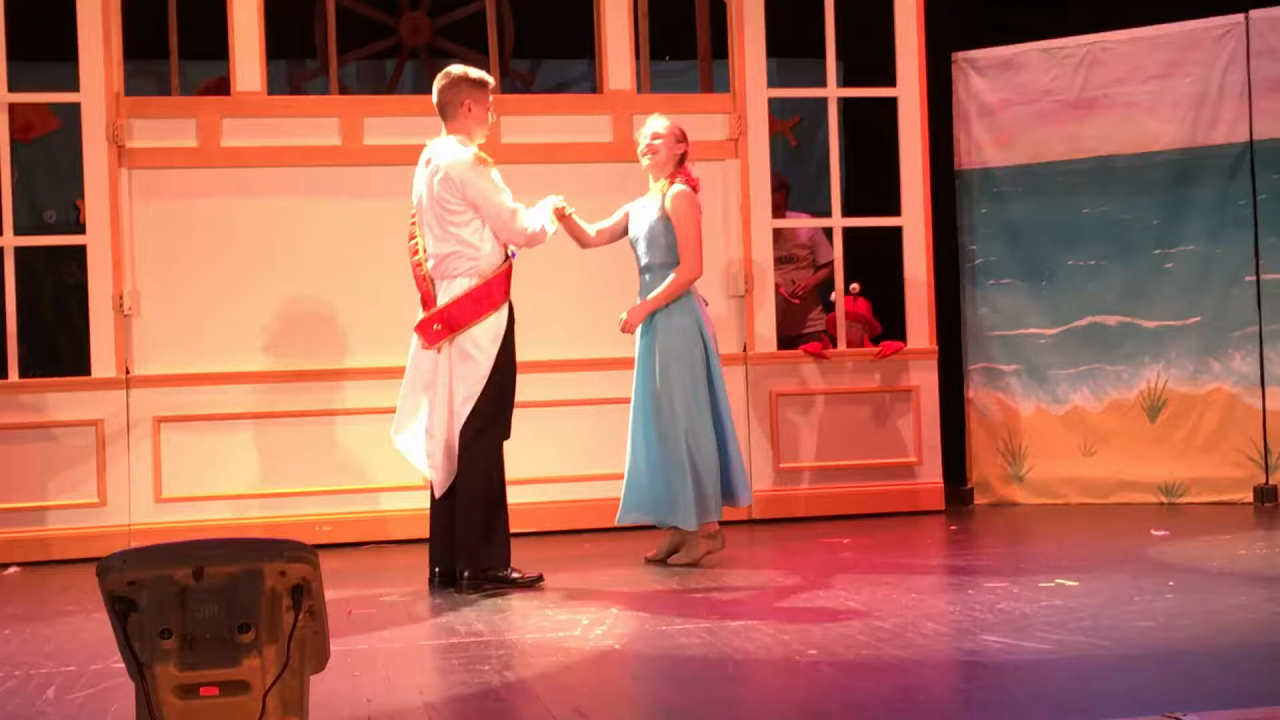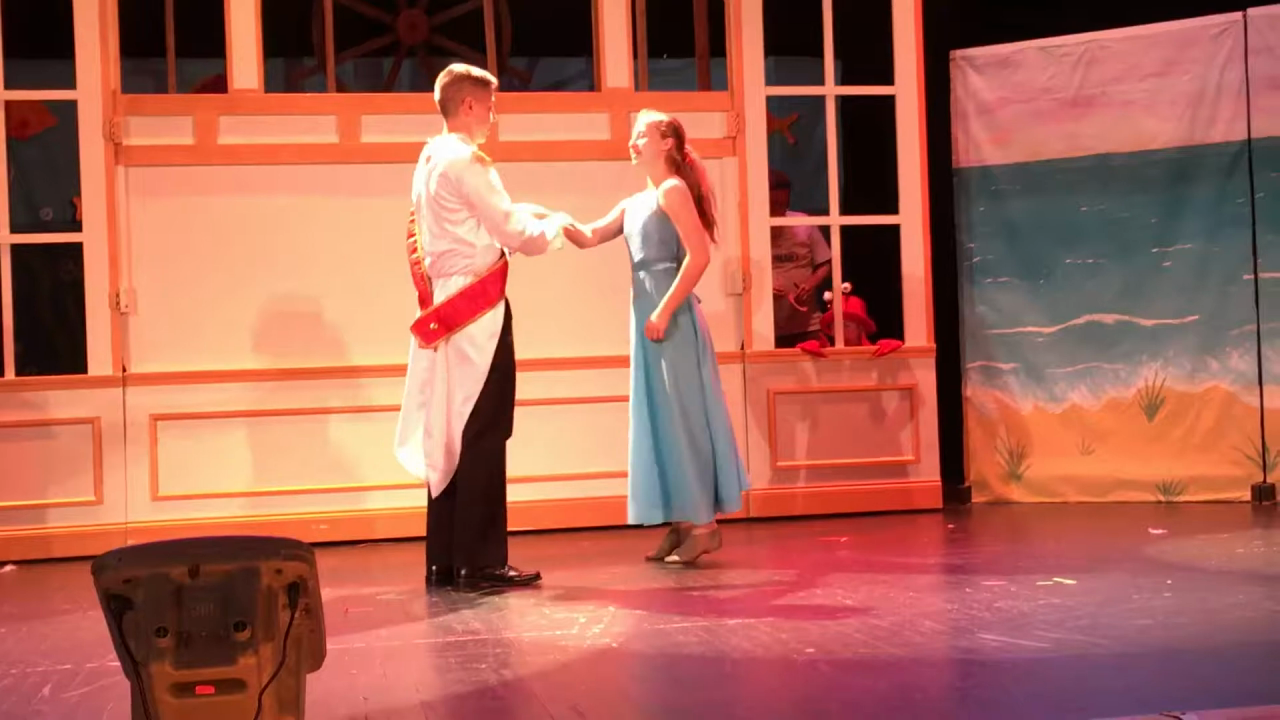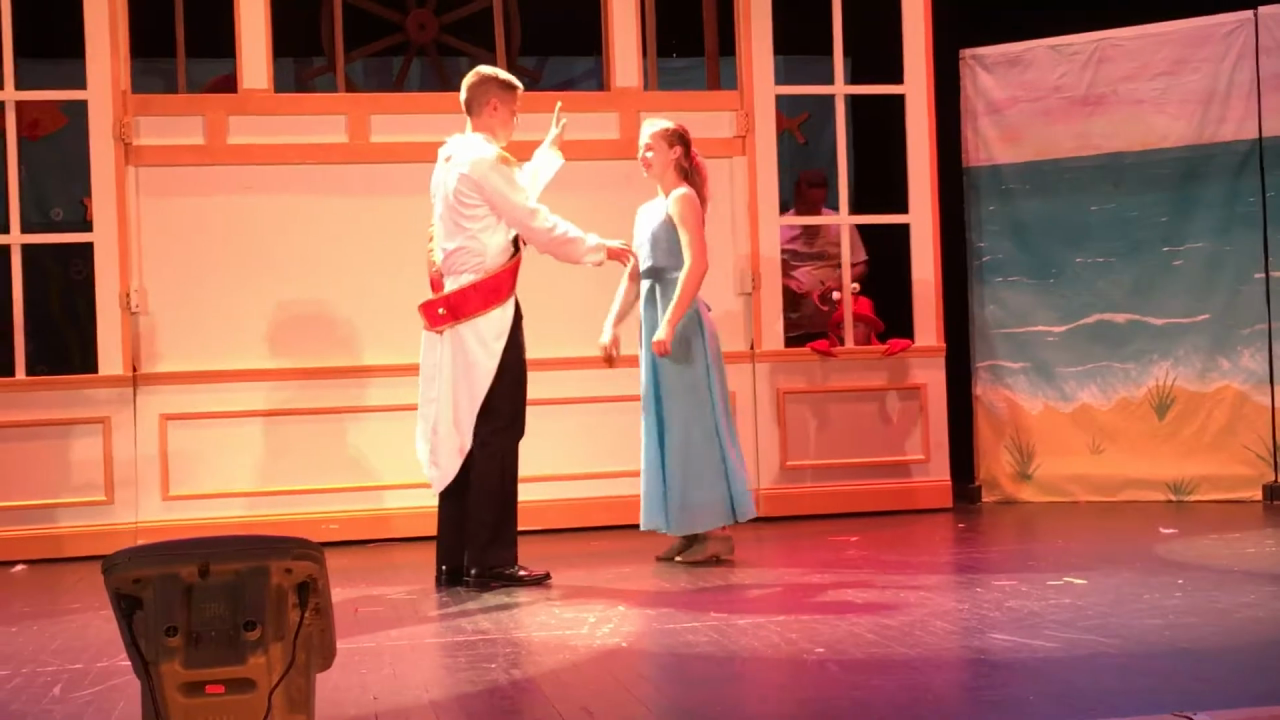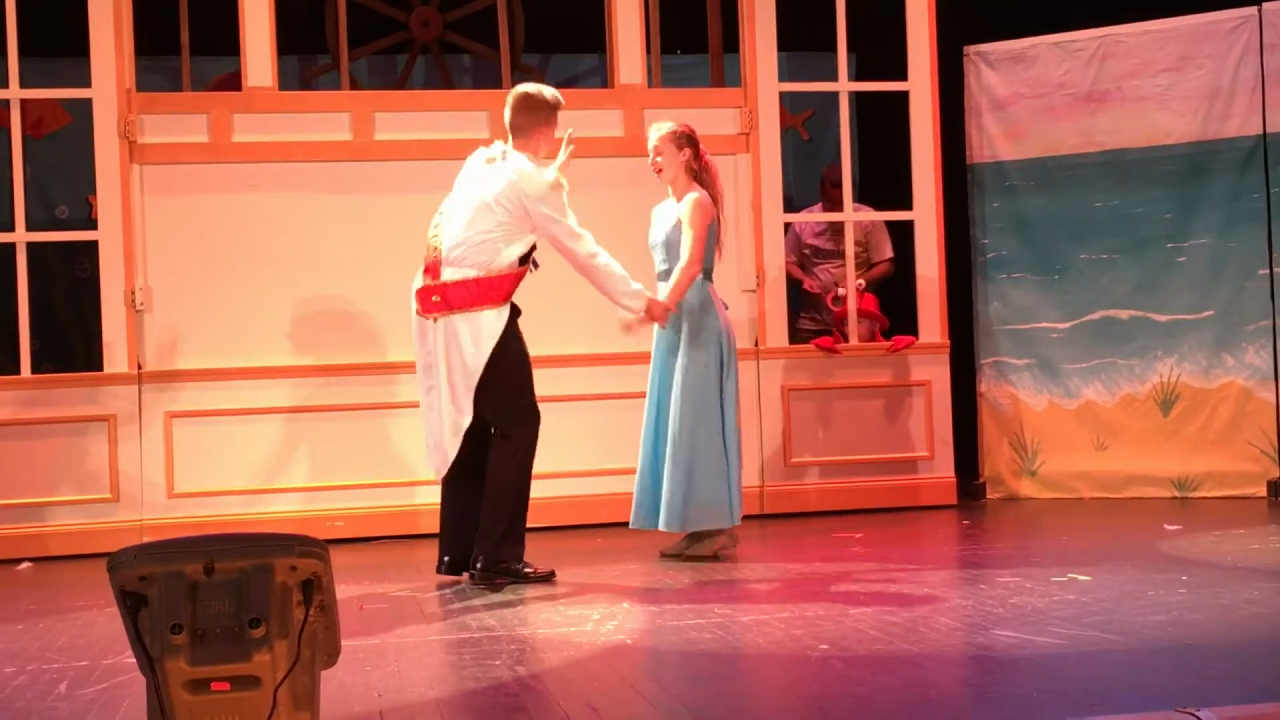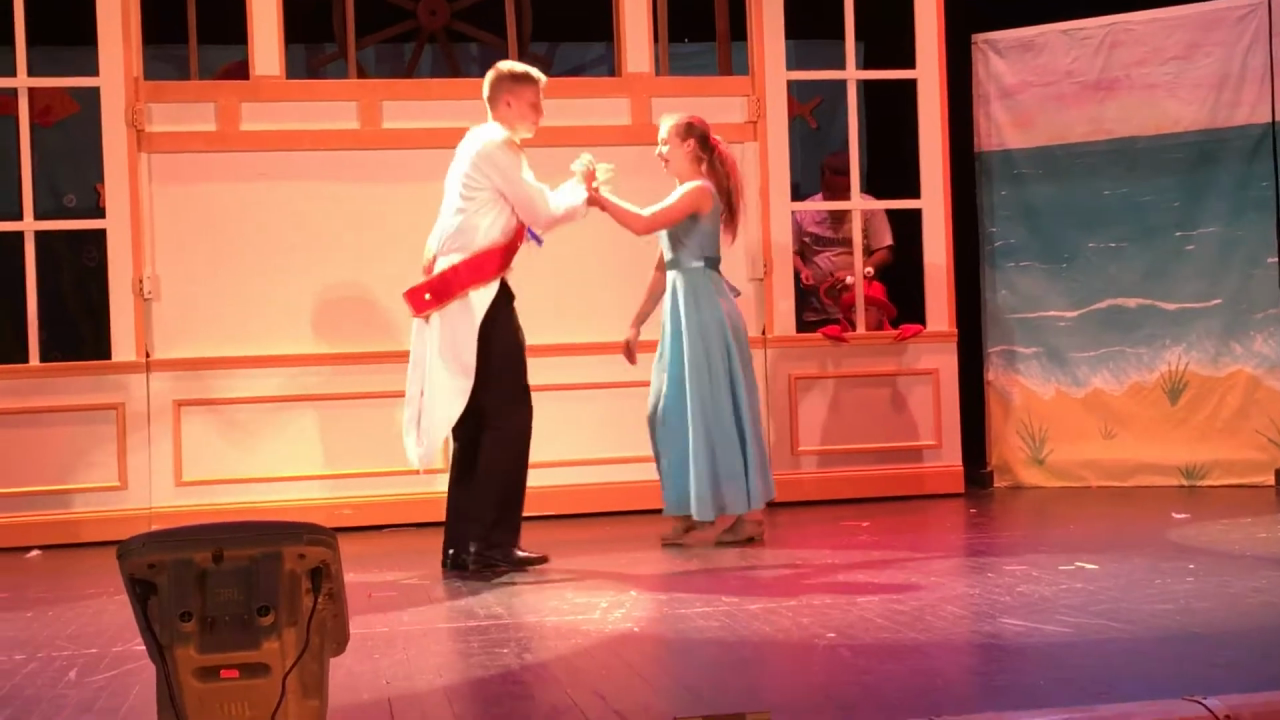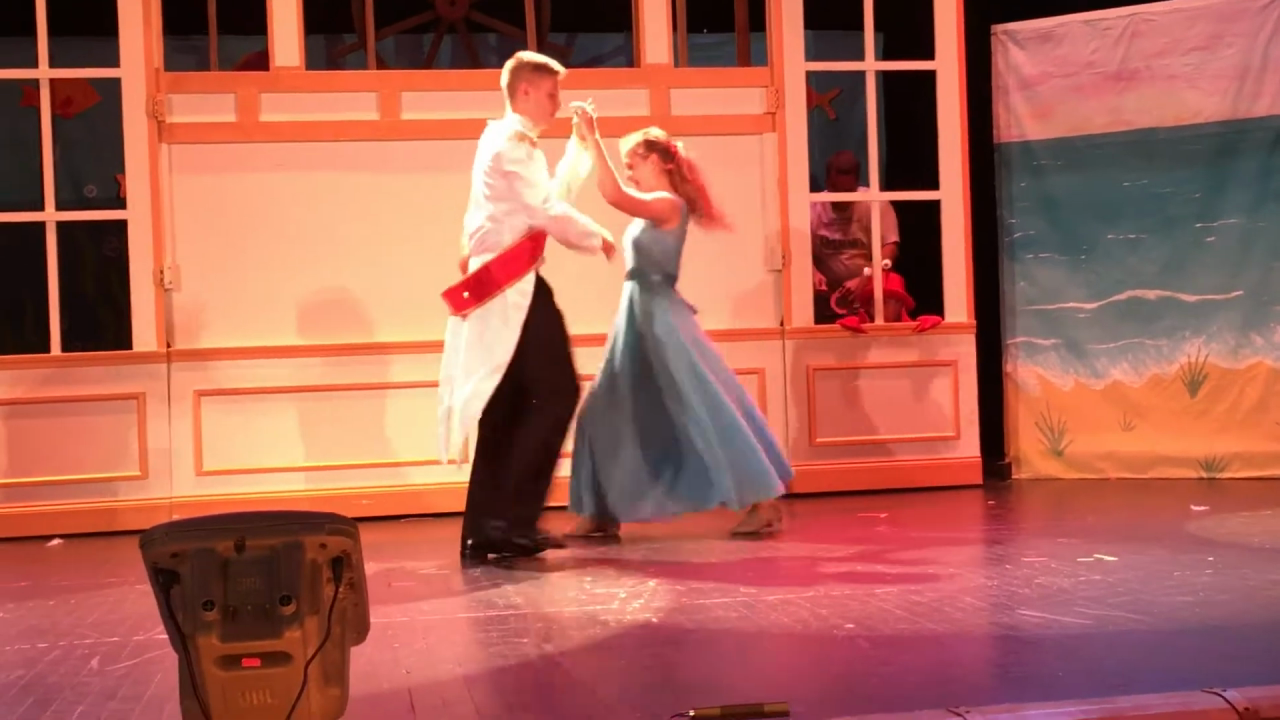
dt=0.4s
person 1, frame 1
left shoulder: (430, 162)
right shoulder: (468, 162)
right elbow: (519, 230)
left wrist: (524, 219)
right wrist: (548, 211)
left hip: (450, 308)
right hip: (478, 311)
left knee: (452, 436)
right knee: (482, 436)
left ankle: (449, 564)
right ankle: (482, 564)
person 1, frame 2
left shoulder: (432, 160)
right shoulder: (465, 160)
right elbow: (514, 233)
left wrist: (526, 214)
right wrist: (554, 224)
left hip: (447, 307)
right hip: (476, 309)
left knee: (450, 433)
right knee: (484, 433)
left ankle: (446, 561)
right ankle: (481, 563)
person 1, frame 3
left shoulder: (453, 158)
right shoulder: (485, 159)
left elbow: (516, 198)
right elbow: (538, 226)
left wrist: (551, 148)
right wrist: (600, 248)
left hip: (460, 309)
right hip: (486, 310)
left knee: (463, 432)
right knee: (497, 433)
left ankle: (455, 561)
right ankle: (490, 561)
person 1, frame 4
left shoulder: (485, 160)
right shoulder: (536, 182)
right elbow: (585, 254)
left wrist: (558, 169)
right wrist: (640, 300)
left hip: (450, 307)
right hip: (480, 311)
left knee: (470, 427)
right knee: (517, 424)
left ankle: (457, 551)
right ankle: (498, 557)
person 1, frame 5
left shoulder: (480, 146)
right shoulder: (498, 146)
left elbow: (526, 213)
right elbow: (542, 213)
left wrist: (573, 187)
right wrist: (582, 192)
left hip: (465, 293)
right hip: (479, 293)
left knee: (479, 416)
right knee: (507, 415)
left ankle: (467, 542)
right ankle: (491, 544)
person 1, frame 6
left shoulder: (508, 141)
right shoulder: (512, 140)
left elbow: (542, 197)
right elbow: (546, 209)
left wrist: (581, 143)
right wrist: (596, 237)
left hip: (499, 288)
right hip: (512, 286)
left knee: (507, 409)
right knee: (557, 395)
left ankle: (486, 532)
right ankle: (514, 519)
person 2, frame 1
left shoulder: (679, 195)
right shoulder: (638, 207)
left elbow: (691, 268)
right elbow: (593, 237)
left wrist: (642, 308)
right wrist: (566, 218)
left hip: (678, 318)
right hip: (655, 321)
left knee: (684, 419)
right knee: (660, 422)
left ankle: (705, 525)
right ankle: (683, 526)
person 2, frame 2
left shoulder: (674, 190)
right shoulder: (634, 203)
left elbow: (699, 255)
right elbow: (591, 236)
left wrist: (666, 310)
right wrist: (563, 226)
left hip: (672, 314)
right hip: (647, 312)
left knee: (681, 415)
right knee: (656, 419)
left ankle: (703, 524)
right ankle: (680, 524)
person 2, frame 3
left shoulder: (683, 198)
right shoulder: (646, 210)
left elbow: (696, 264)
right elbow: (634, 276)
left wrist: (670, 324)
right wrist: (611, 325)
left hip: (680, 321)
right hip: (655, 319)
left knee: (693, 421)
right knee: (669, 424)
left ankle: (716, 530)
right ankle: (694, 528)
person 2, frame 4
left shoulder: (697, 202)
right shoulder: (661, 211)
left elbow: (689, 270)
left hip: (698, 321)
right hip: (671, 324)
left knee: (699, 421)
right knee: (674, 423)
left ankle: (720, 524)
right ankle: (696, 525)
person 2, frame 5
left shoulder: (698, 190)
right shoulder: (680, 196)
left elbow: (641, 225)
right elbow: (662, 269)
left wrist: (596, 195)
right wrist: (635, 325)
left hip: (704, 304)
right hip: (680, 307)
left knee: (716, 407)
right knee: (670, 411)
left ankle: (748, 513)
right ankle: (694, 507)
person 2, frame 6
left shoulder: (668, 205)
right shoulder: (649, 213)
left elbow: (615, 197)
left wrist: (593, 141)
left hip: (661, 318)
right hip: (638, 319)
left knee: (706, 409)
right knee: (604, 416)
left ankle: (764, 503)
right ankle: (603, 514)
